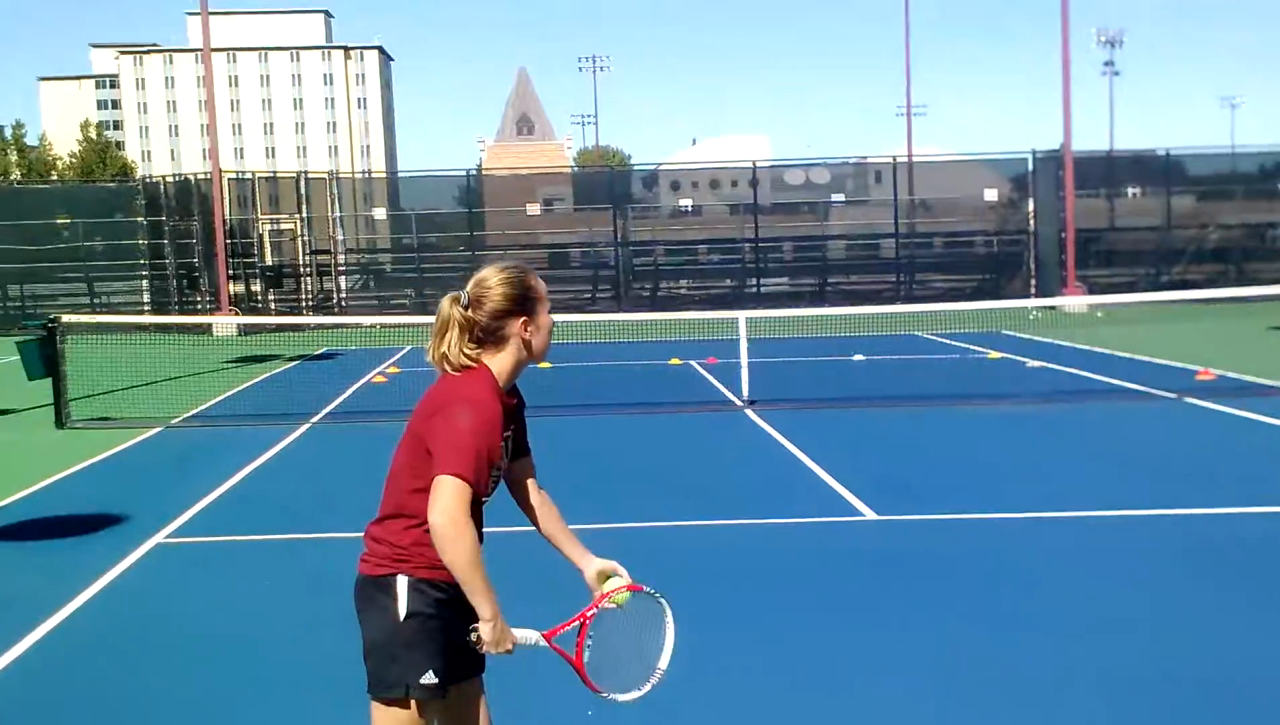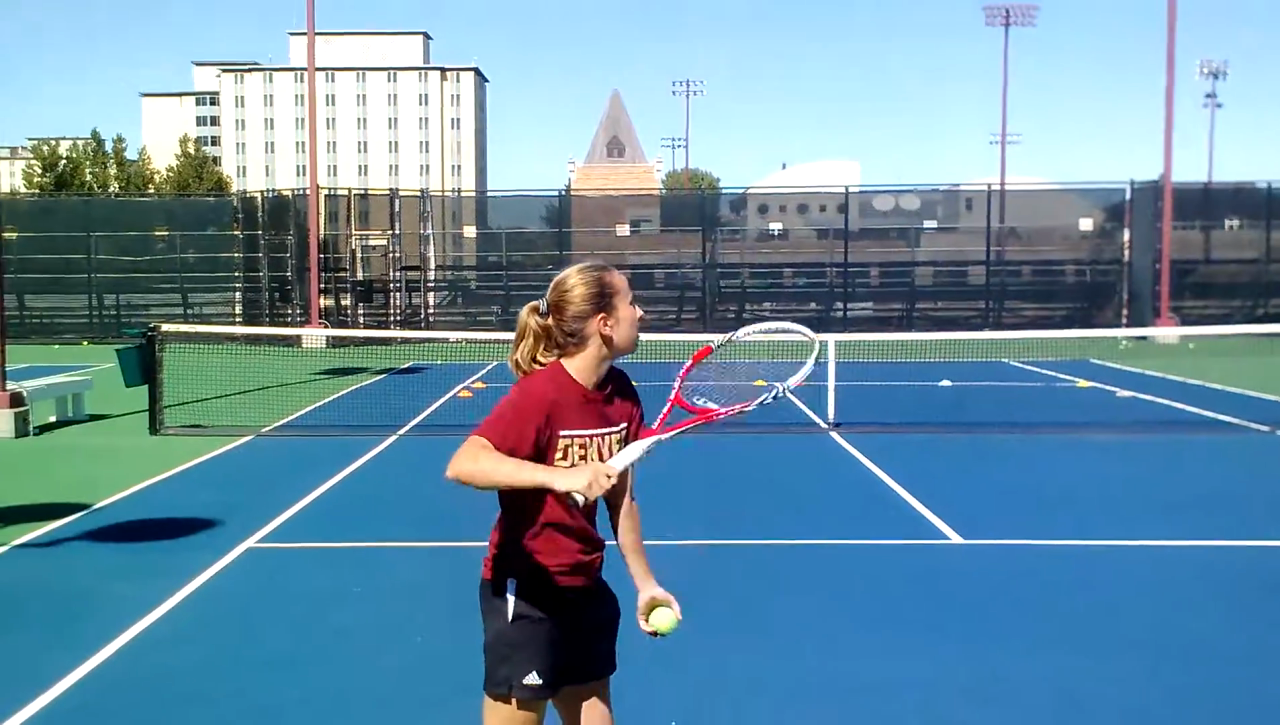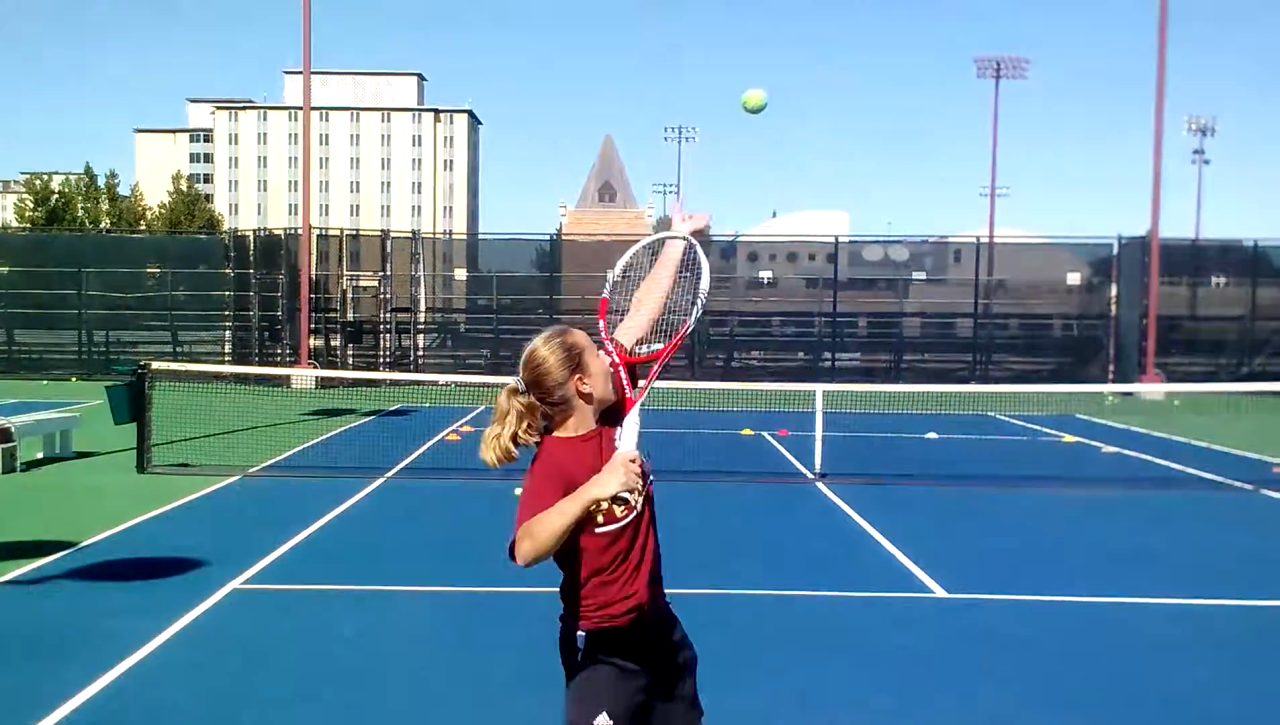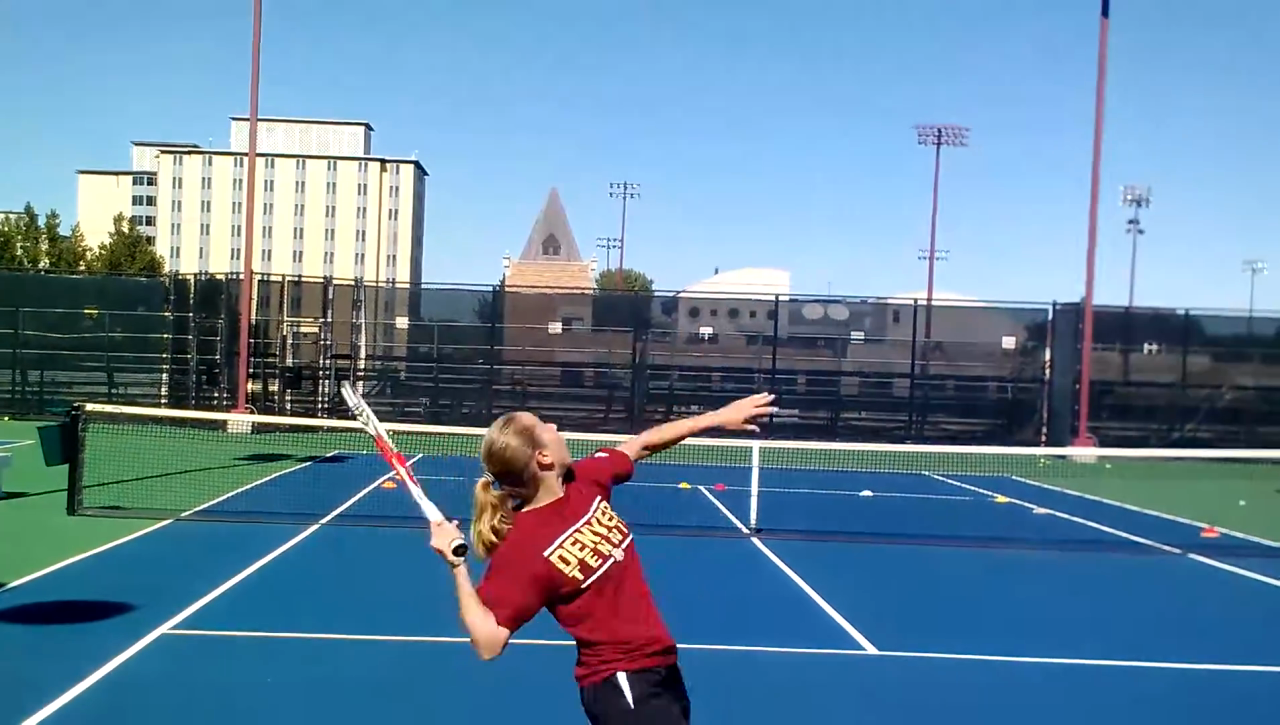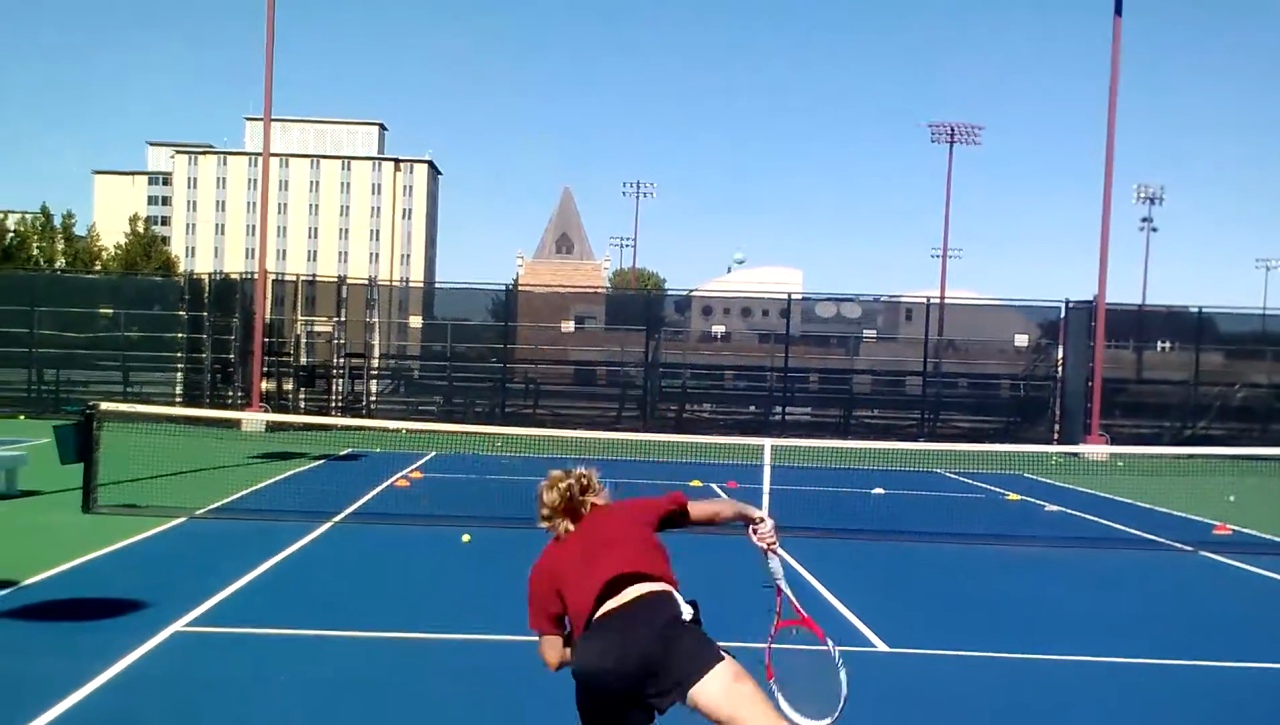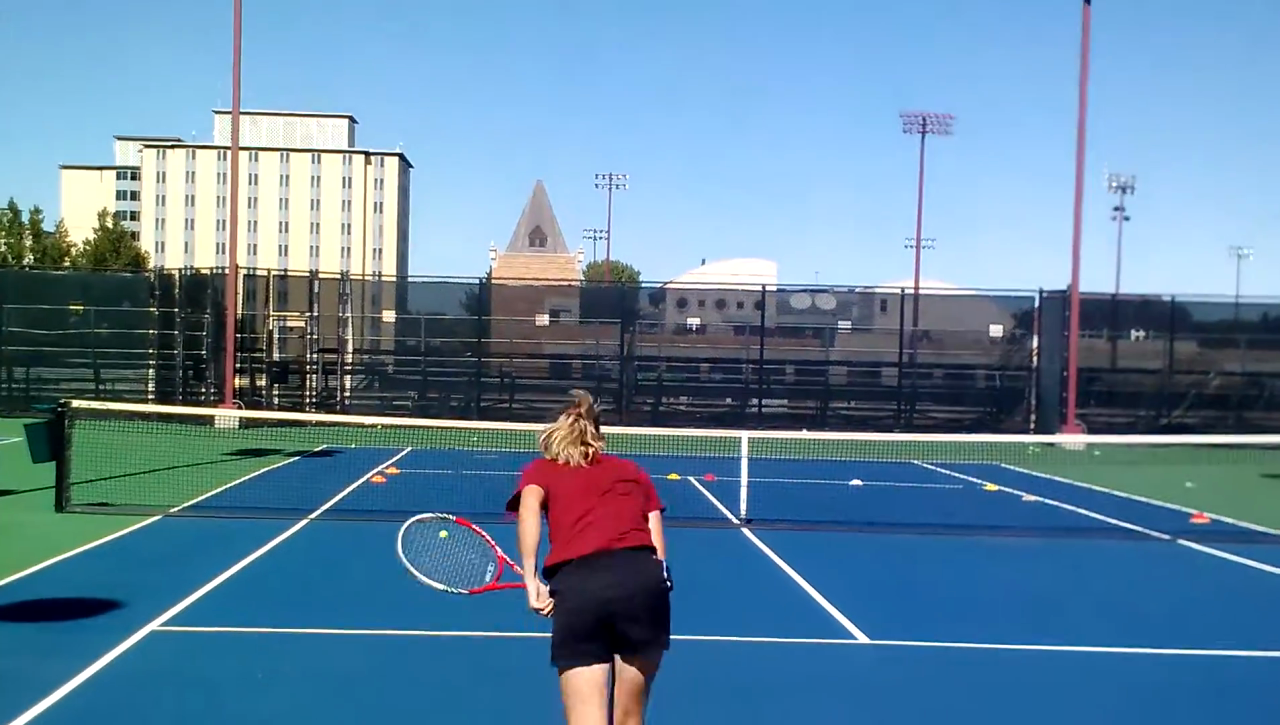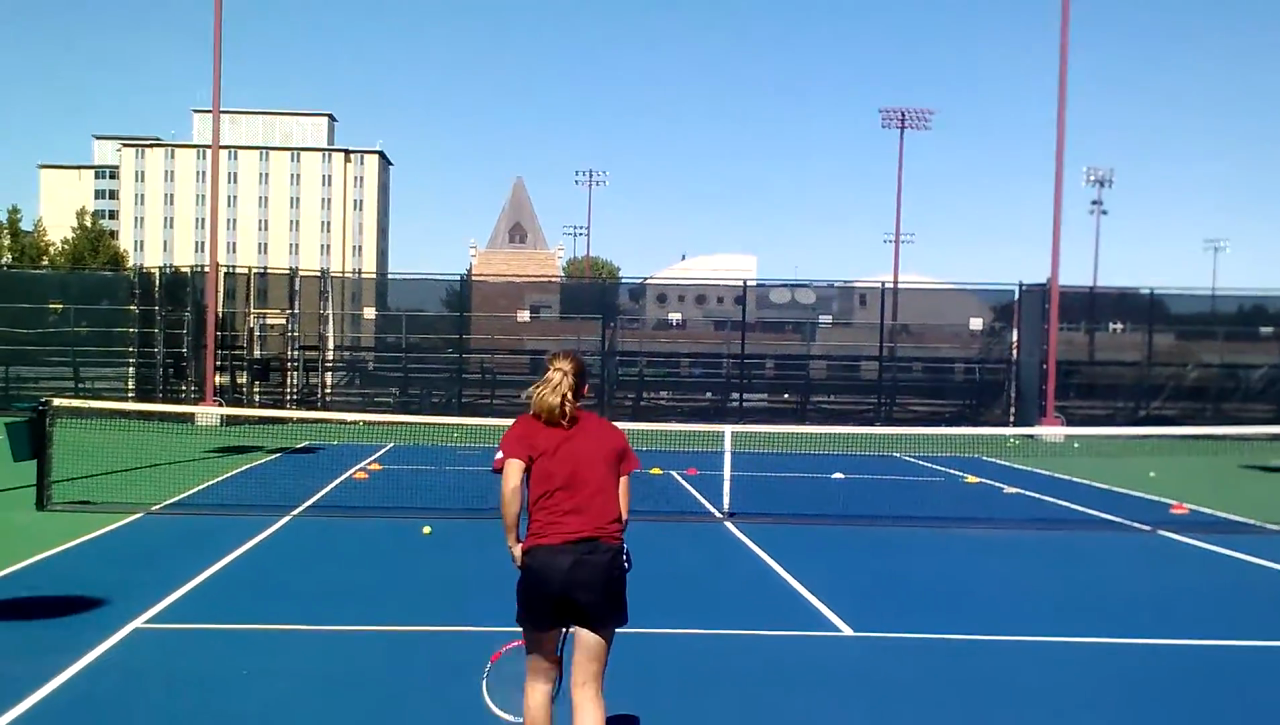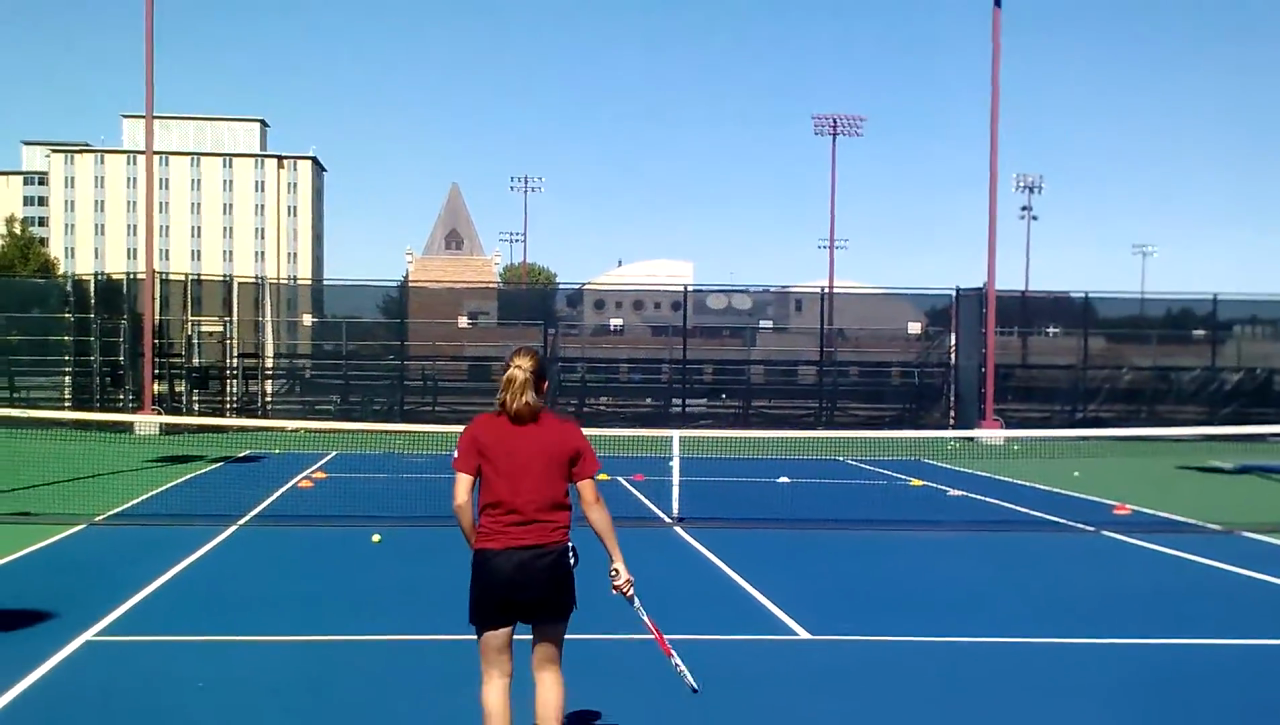
dt=0.4s
person 1, frame 1
left shoulder: (501, 396)
right shoulder: (472, 403)
left elbow: (527, 490)
right elbow: (446, 517)
left wrist: (585, 560)
right wrist: (491, 613)
left hip: (446, 585)
right hip: (406, 587)
person 1, frame 2
left shoulder: (621, 392)
right shoulder: (540, 393)
right elbow: (462, 465)
left wrist: (644, 582)
right wrist: (559, 476)
left hip: (585, 588)
right hip: (526, 592)
person 1, frame 3
left shoulder: (611, 414)
right shoulder: (551, 468)
left elbow: (640, 317)
right elbow: (526, 551)
left wrist: (678, 240)
right wrist: (595, 488)
left hip: (656, 627)
right hip: (607, 645)
person 1, frame 4
left shoulder: (583, 479)
right shoulder: (518, 549)
left elbow: (640, 443)
right elbow: (488, 643)
left wrist: (718, 417)
right wrist: (456, 566)
left hip: (656, 671)
right hip: (622, 683)
person 1, frame 5
left shoulder: (544, 566)
right shoulder: (625, 512)
left elbow: (554, 657)
right elbow: (708, 510)
right wrist: (750, 514)
left hip: (597, 653)
person 1, frame 6
left shoulder: (541, 471)
right shoulder: (634, 472)
left elbow: (530, 505)
right elbow: (657, 545)
left wrist: (531, 578)
left hip: (578, 585)
right hip: (644, 577)
person 1, frame 7
left shoulder: (525, 429)
right shoulder: (612, 433)
left elbow: (511, 486)
right elbow: (622, 511)
left wrist: (513, 541)
left hip: (545, 559)
right hip: (604, 560)
left knee: (541, 673)
right knee: (588, 687)
person 1, frame 8
left shoulder: (477, 431)
right shoulder: (569, 433)
left elbow: (460, 500)
right elbow: (592, 503)
left wrist: (478, 545)
right wrist: (617, 559)
left hip: (493, 561)
right hip: (551, 561)
left knee: (496, 673)
right knee: (547, 668)
